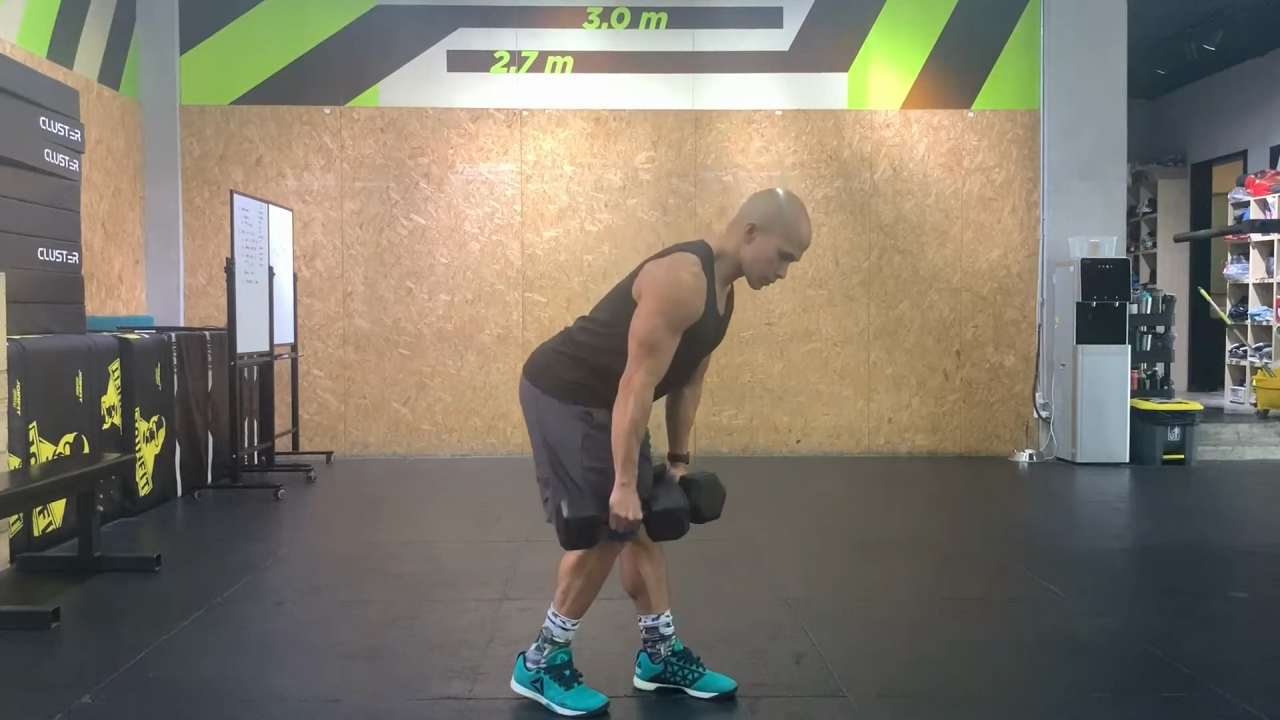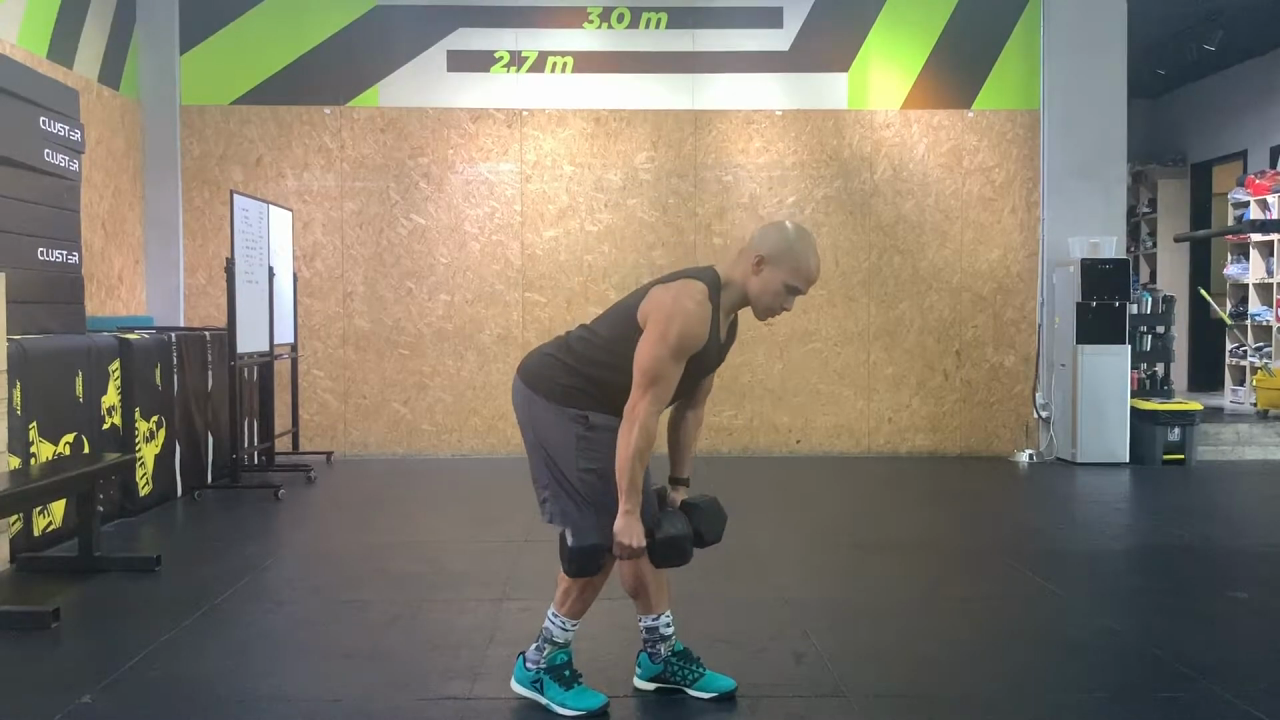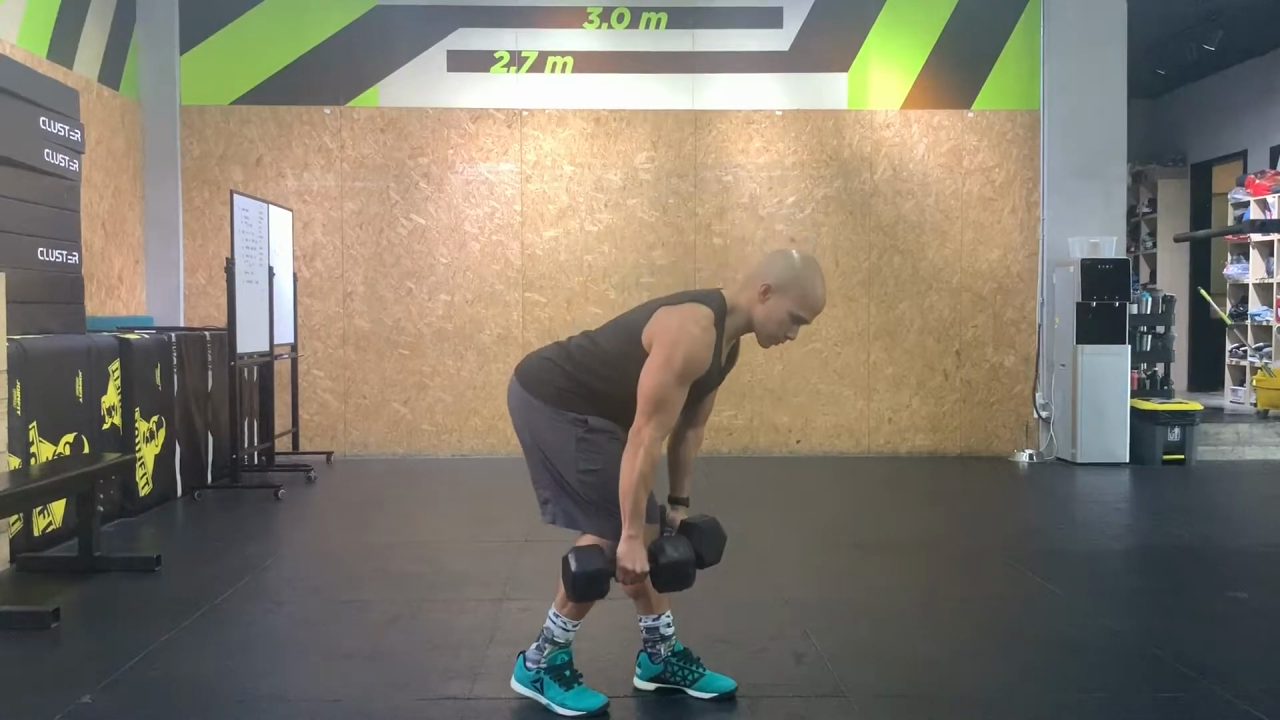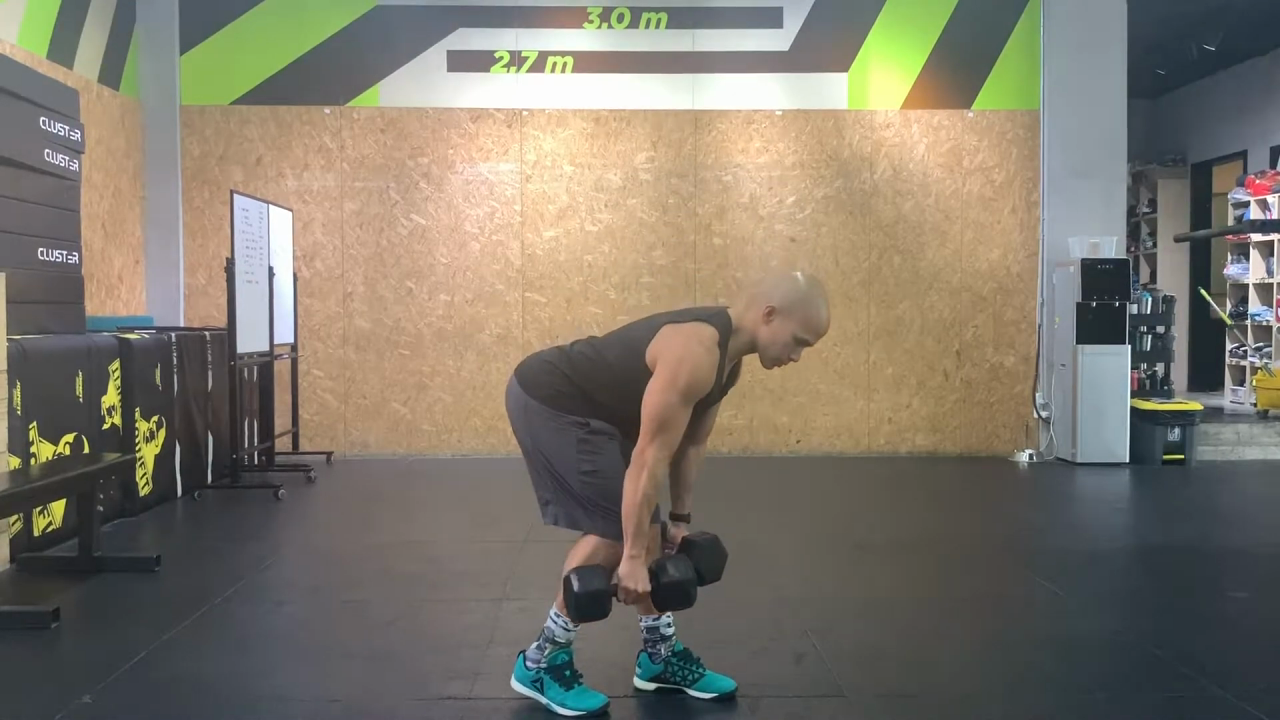
dt=0.3s
person 1, frame 1
left shoulder: (721, 291)
right shoulder: (681, 280)
left elbow: (687, 381)
right elbow: (636, 385)
left wrist: (679, 461)
right wrist: (625, 484)
left hip: (603, 402)
right hip: (564, 394)
left knee: (643, 527)
right knee: (606, 529)
left ankle: (661, 655)
right ankle: (540, 663)
person 1, frame 2
left shoulder: (724, 317)
right shoulder: (687, 308)
left elbow: (689, 407)
right elbow: (642, 412)
left wrist: (680, 484)
right wrist: (627, 512)
left hip: (592, 403)
right hip: (554, 397)
left knee: (644, 530)
right knee: (605, 532)
left ankle: (661, 655)
right ankle: (540, 664)
person 1, frame 3
left shoulder: (726, 339)
right shoulder: (691, 333)
left elbow: (689, 427)
right elbow: (646, 438)
left wrist: (680, 504)
right wrist: (630, 539)
left hip: (589, 408)
right hip: (549, 399)
left knee: (646, 528)
right knee: (610, 530)
left ankle: (661, 655)
right ankle: (541, 662)
person 1, frame 4
left shoulder: (727, 357)
right shoulder: (696, 352)
left elbow: (690, 444)
right elbow: (650, 457)
left wrist: (680, 520)
right wrist: (632, 559)
left hip: (590, 408)
right hip: (547, 401)
left knee: (644, 526)
right knee: (612, 529)
left ankle: (660, 655)
right ankle: (542, 662)
